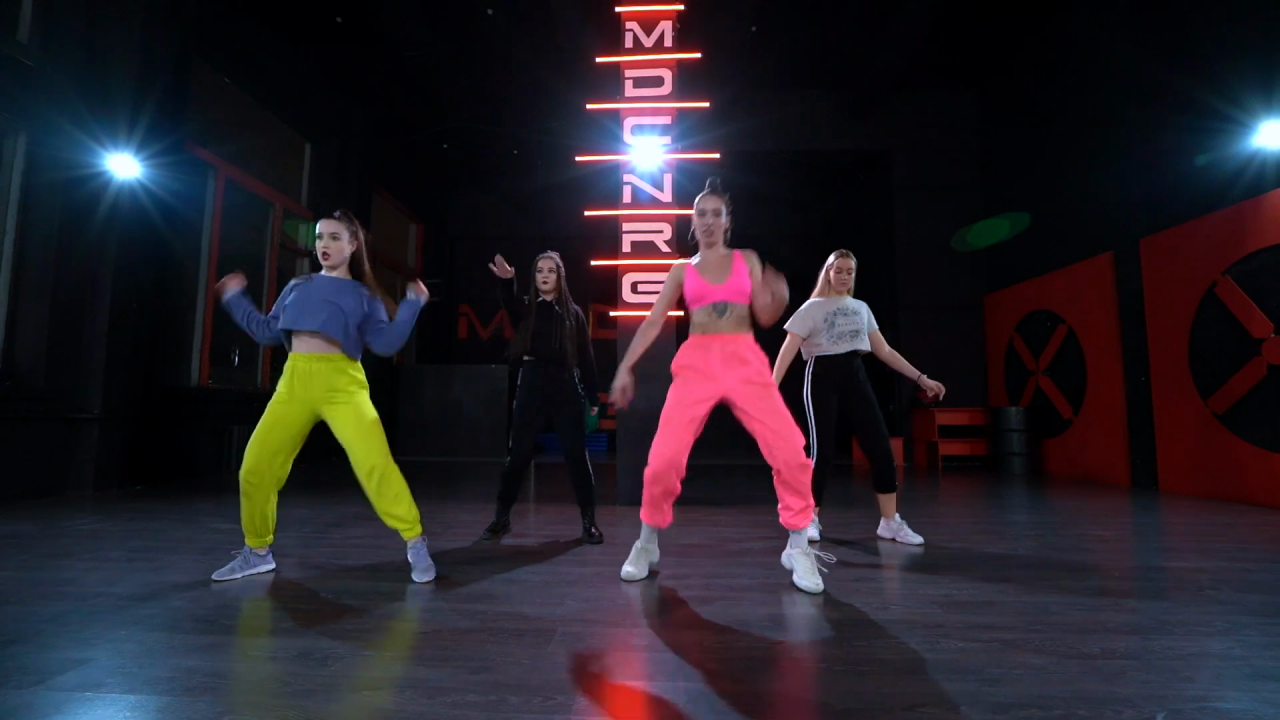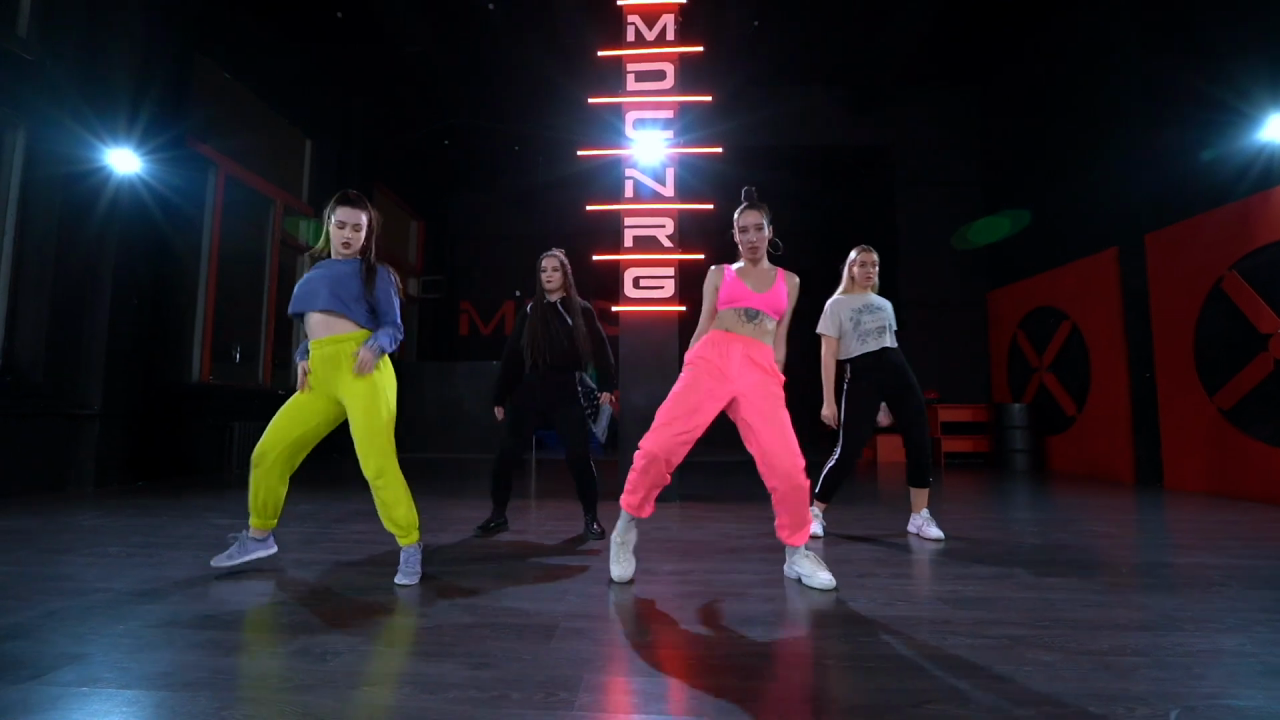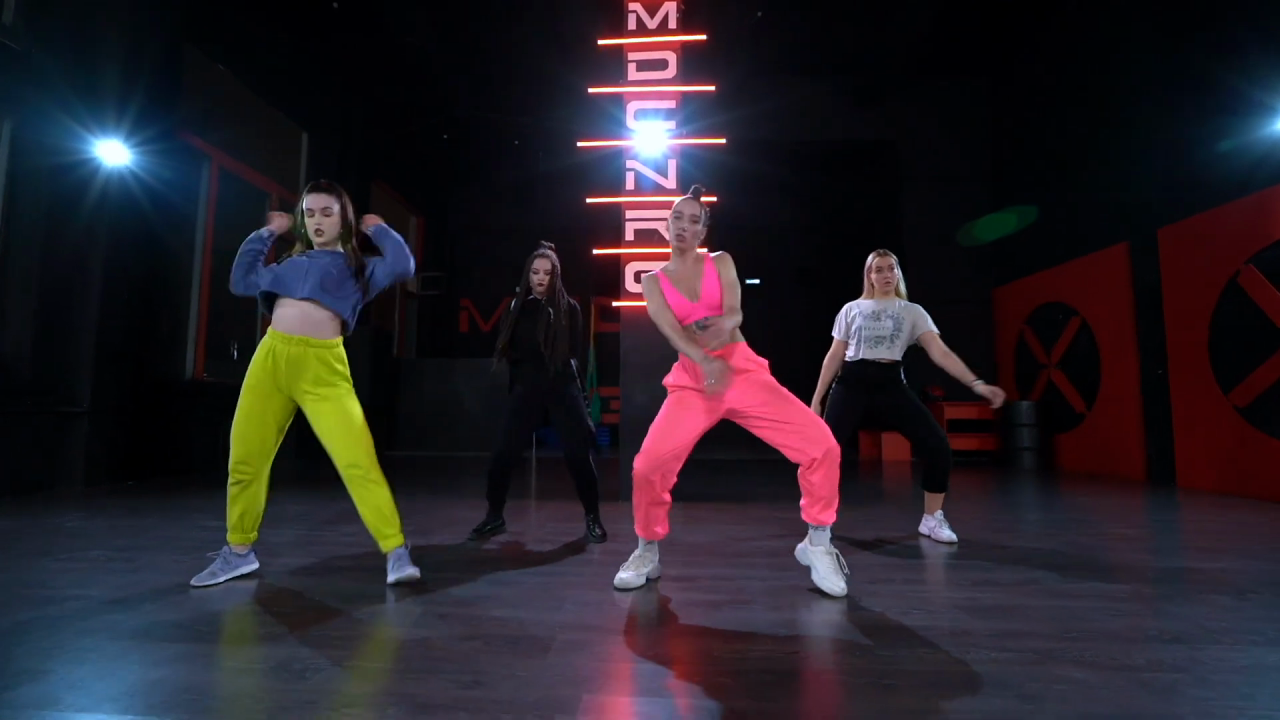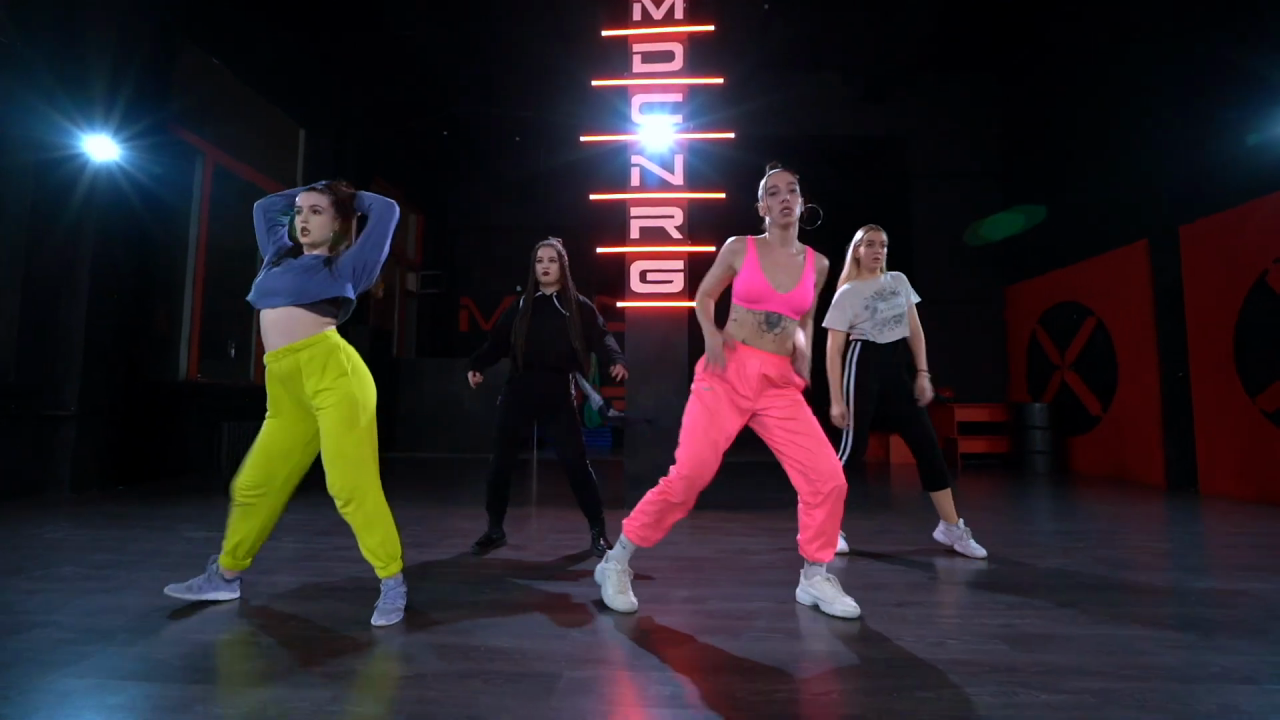
dt=0.5s
person 1, frame 1
left shoulder: (748, 261)
right shoulder: (681, 270)
left elbow: (766, 318)
right elbow: (654, 321)
left wrist: (778, 296)
right wrist: (625, 366)
left hip: (746, 365)
right hip: (697, 365)
left knee: (791, 453)
right knee: (664, 460)
left ankle: (797, 546)
right ankle: (648, 542)
person 1, frame 2
left shoulder: (789, 281)
right shoulder: (718, 274)
right elbow: (703, 328)
right wrist: (690, 379)
left hip: (760, 374)
right hip: (711, 363)
left knee: (786, 469)
right knee: (660, 445)
left ankle: (797, 554)
right ankle: (626, 529)
person 1, frame 3
left shoulder: (721, 263)
right shoulder: (654, 280)
left elbow: (734, 317)
right elbow: (672, 332)
left wrist: (720, 328)
right wrist: (702, 358)
left hip: (744, 373)
right hip: (692, 382)
left knee: (821, 445)
right knee: (650, 465)
left ankle: (818, 544)
right ankle: (647, 552)
person 1, frame 4
left shoulder: (816, 264)
right shoulder: (739, 249)
right elbow: (703, 300)
left wrist: (803, 347)
right wrist: (711, 337)
left hip: (778, 385)
right hip: (725, 375)
left knee: (827, 478)
right knee: (690, 473)
left ankle: (815, 578)
right ankle: (617, 562)
person 2, frame 1
left shoulder: (365, 295)
right shoulder: (297, 288)
left elbow: (385, 343)
right elbow: (267, 333)
left wrist: (412, 305)
right wrist: (235, 299)
left hip: (344, 383)
right hip: (295, 381)
left knee: (376, 465)
right knee: (256, 471)
left ankle: (417, 544)
right ankle: (257, 550)
person 2, frame 2
left shoulder: (376, 274)
right shoulder: (315, 273)
left elbow: (392, 327)
left wrist: (376, 347)
right wrist: (303, 358)
left hip: (363, 373)
right hip: (320, 374)
left knee: (377, 462)
right knee: (268, 454)
left ankle: (410, 549)
right ankle: (259, 535)
person 2, frame 3
left shoulder: (359, 267)
right shoulder: (289, 262)
left elbow: (402, 267)
right elbow: (240, 282)
left wrist: (377, 230)
right wrist: (267, 235)
left hip: (324, 373)
right hip: (270, 362)
left knee: (357, 462)
right knee: (245, 461)
left ankle: (397, 552)
right ankle: (239, 551)
person 2, frame 4
left shoulder: (348, 265)
right shoulder: (280, 257)
left elbow: (387, 211)
right elbow: (264, 208)
left wrist: (352, 199)
right wrist: (300, 201)
left hip: (333, 373)
right hip: (287, 392)
left knee: (351, 486)
right knee: (253, 486)
left ankle: (393, 582)
right ankle: (225, 575)
person 3, frame 1
left shoulder: (861, 308)
right shoulder: (813, 307)
left elbow: (883, 350)
right elbow: (789, 349)
left wrist: (921, 378)
left hip: (855, 377)
right hip: (822, 376)
left knee: (879, 449)
right knee: (823, 451)
left ankle: (890, 521)
right ankle: (811, 518)
person 3, frame 2
left shoulder: (885, 305)
right shoulder: (837, 305)
right elbow: (829, 354)
left wrist: (887, 402)
right wrist: (829, 401)
left hip: (896, 371)
right hip: (860, 377)
left knee: (919, 444)
right knee: (848, 451)
left ankle: (920, 516)
right ankle: (815, 513)
person 3, frame 3
left shoulder: (912, 311)
right shoulder: (853, 310)
left elbow: (939, 352)
right elbow: (834, 356)
left wrist: (976, 383)
right wrist: (817, 400)
left hip: (891, 384)
right hip: (853, 384)
left knee: (936, 447)
left ankle: (932, 518)
person 3, frame 4
left shoulder: (899, 281)
right shoulder: (847, 294)
left elbow: (915, 330)
right elbow: (833, 349)
left wrist: (923, 374)
right wrist: (837, 399)
left hip: (899, 367)
right hip: (864, 366)
left knee: (927, 444)
right knee: (853, 448)
left ankle: (952, 527)
person 4, frame 1
left shoulder: (573, 313)
right shoulder: (525, 306)
left elbow: (586, 357)
right elbow: (510, 305)
left wrist: (592, 396)
right wrist: (506, 279)
left hip: (567, 388)
right hip: (532, 385)
left knee: (576, 456)
right knee: (519, 455)
left ankle: (588, 521)
right ankle: (502, 517)
person 4, frame 2
left shoulder: (581, 311)
right shoulder: (530, 311)
left elbow: (600, 349)
right elbow: (513, 353)
left wrist: (606, 385)
right wrist: (501, 396)
left hip: (566, 391)
right hip: (530, 390)
left knee: (578, 456)
right knee: (507, 455)
left ankle: (591, 517)
right ankle: (498, 515)
person 4, frame 3
left shoulder: (568, 309)
right shoulder: (517, 308)
left elbow: (575, 352)
right elbow: (511, 355)
left wrist: (577, 388)
right wrist: (515, 394)
left hip: (562, 389)
right hip: (526, 390)
left knee: (578, 456)
right knee: (503, 455)
left ankle: (593, 519)
right ankle: (495, 517)
person 4, frame 4
left shoulder: (578, 306)
right shoulder: (522, 305)
left elbow: (600, 337)
right elbow: (497, 340)
left wrist: (615, 359)
right wrist: (477, 364)
left hip: (558, 393)
right hip: (519, 391)
left knee: (575, 463)
right knee: (502, 460)
left ankle: (597, 531)
right ankle: (495, 529)
